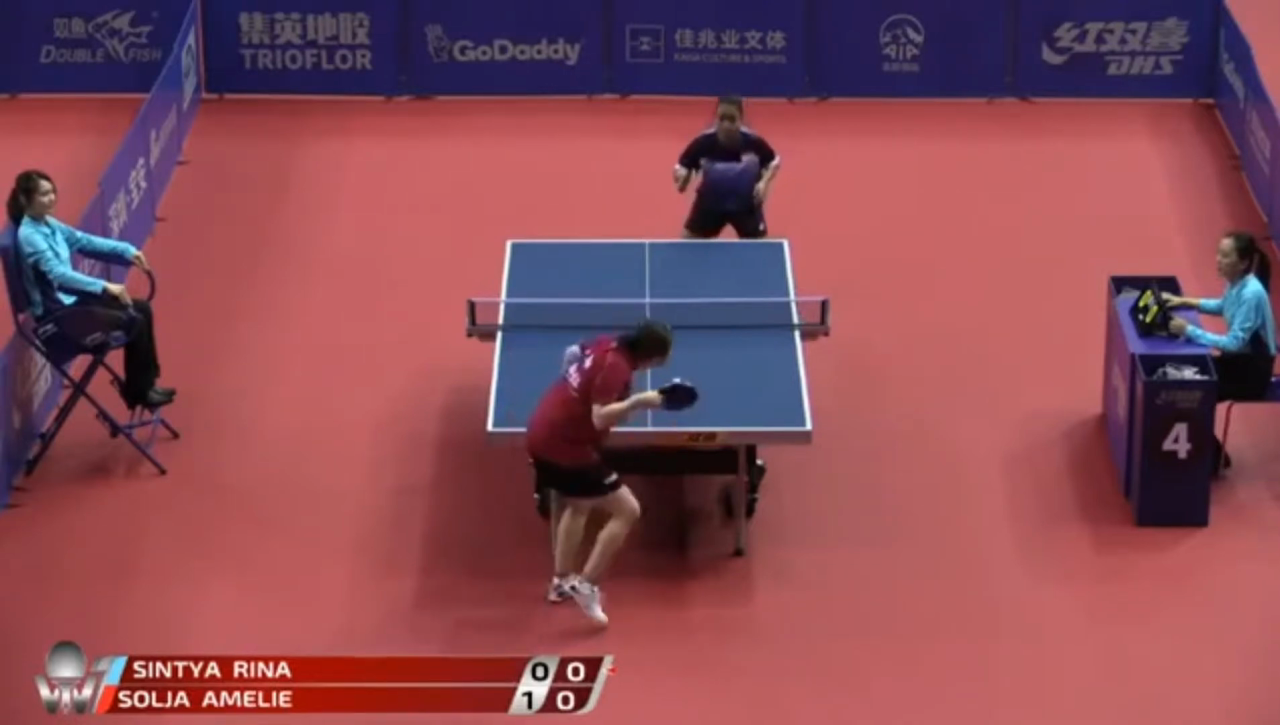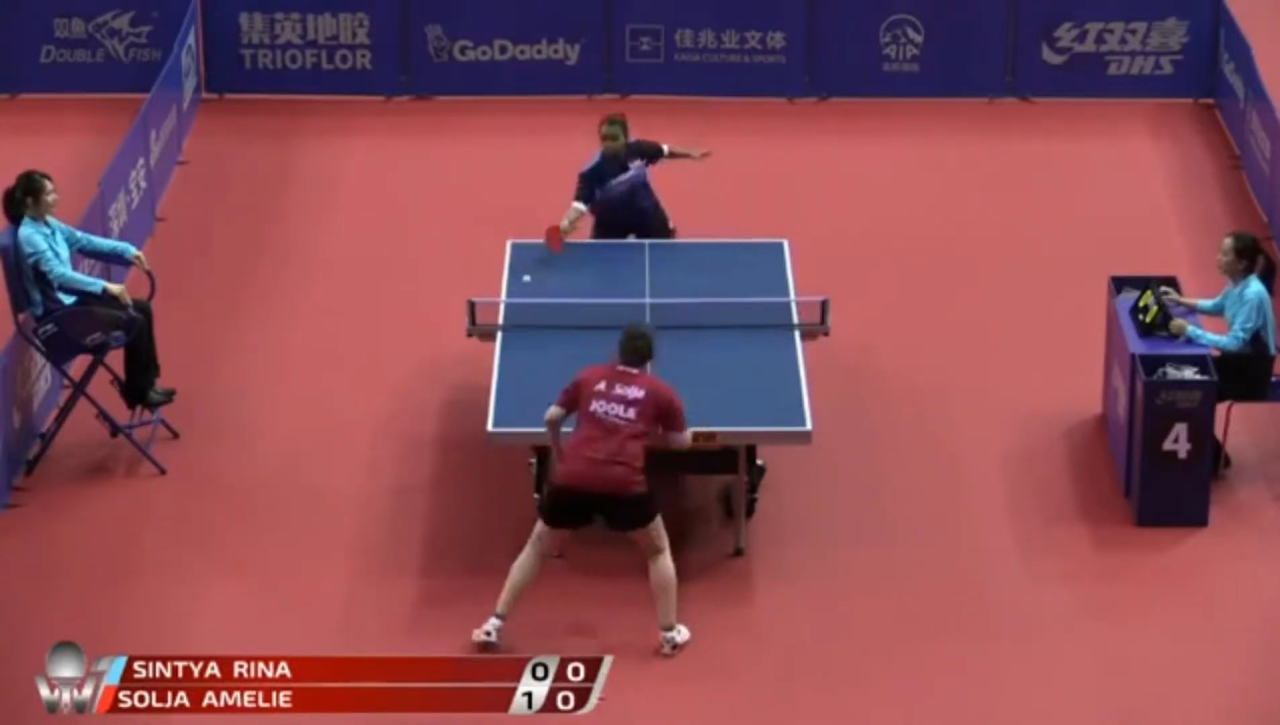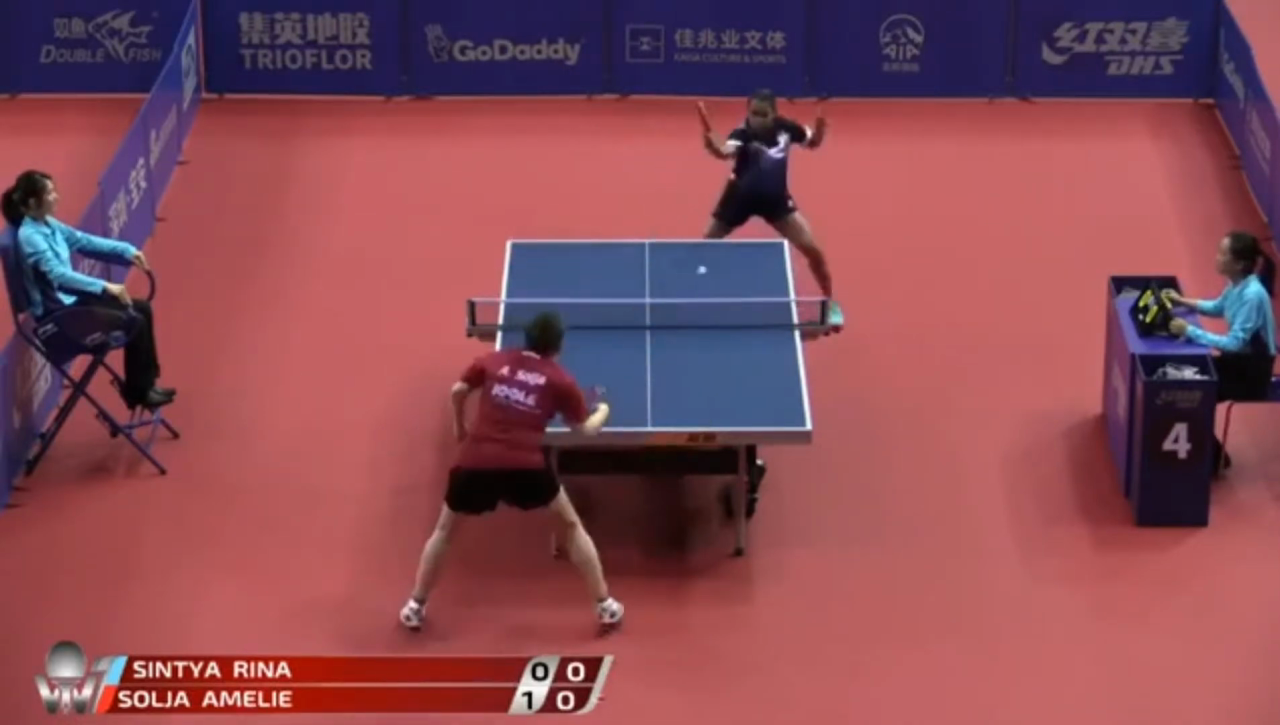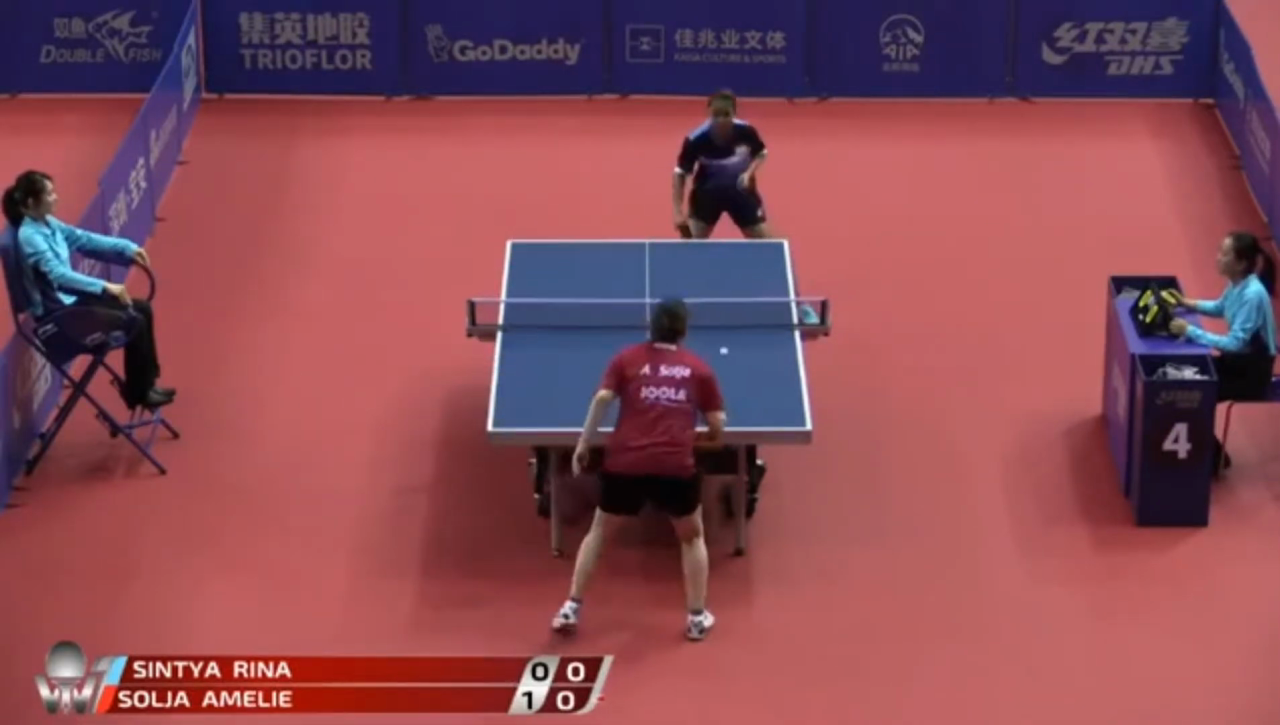
dt=1s
person 1, frame 1
left shoulder: (606, 345)
right shoulder: (617, 368)
left elbow: (573, 353)
right elbow: (601, 417)
right wrist: (639, 401)
left hip: (542, 437)
right hip: (566, 447)
left knee: (577, 505)
right knee: (628, 511)
left ankle: (561, 580)
right ankle: (585, 583)
person 1, frame 2
left shoulder: (589, 377)
right shoulder: (660, 392)
left elbow: (552, 417)
right elbow: (682, 441)
left wrist: (558, 453)
right wrist: (655, 431)
left hip: (573, 480)
right hip: (623, 485)
left knee: (535, 549)
right knee: (657, 551)
left ankle: (494, 625)
right ankle: (670, 632)
person 1, frame 3
left shoulder: (494, 360)
right shoulder: (560, 380)
left elbow: (458, 391)
right elbow: (585, 430)
left wrist: (461, 426)
right wrist: (601, 411)
left hip: (473, 463)
right hip: (524, 467)
left knee: (444, 531)
right knee: (572, 528)
left ankle: (416, 607)
right ankle: (605, 605)
person 1, frame 4
left shoulder: (627, 359)
right shoulder: (700, 370)
left elbow: (602, 399)
right elbow: (717, 426)
left wrist: (582, 443)
right wrist: (708, 434)
left hip: (623, 465)
right hip: (675, 467)
left knee: (599, 532)
right knee: (692, 538)
left ankle: (571, 607)
right ankle: (696, 618)
person 2, frame 1
left shoulder: (48, 223)
right shoulder: (28, 236)
left elbow: (84, 240)
right elbow: (58, 274)
left wrist: (126, 250)
right wrist: (104, 286)
left hip: (71, 296)
right hip: (56, 310)
left knee: (142, 309)
right knee: (134, 323)
left ankle: (145, 383)
right ankle: (138, 392)
person 2, frame 2
left shoulder: (48, 223)
right shoulder: (29, 236)
left elbow: (84, 240)
right elbow: (59, 274)
left wrist: (126, 250)
right wrist: (105, 286)
left hip: (72, 296)
right hip: (57, 310)
left knee: (142, 309)
right knee: (134, 323)
left ankle: (145, 382)
right ankle: (138, 392)
person 2, frame 3
left shoulder: (48, 223)
right shoulder: (30, 236)
left elbow: (84, 240)
right elbow: (59, 274)
left wrist: (126, 250)
right wrist: (105, 287)
left hip: (72, 296)
right hip: (57, 310)
left knee: (142, 309)
right knee: (134, 323)
left ankle: (146, 382)
right ankle: (138, 392)
person 2, frame 4
left shoulder: (48, 222)
right shoulder: (29, 236)
left elbow: (84, 237)
right elbow: (59, 274)
left wrist: (128, 246)
right wrist: (105, 287)
left hip: (71, 296)
right hip: (57, 310)
left knee: (142, 309)
right knee: (134, 323)
left ankle: (146, 382)
right ankle: (138, 392)
person 3, frame 1
left shoulder: (1251, 293)
right shoulder: (1237, 284)
left elbow: (1234, 343)
right elbow: (1222, 306)
left wrist: (1189, 330)
right wrist: (1184, 301)
left hip: (1254, 369)
right hip: (1240, 358)
left ankle: (1214, 456)
person 3, frame 2
left shoulder: (1253, 294)
right shoulder: (1237, 284)
left elbow: (1234, 343)
right elbow: (1216, 306)
left wrist: (1189, 331)
right wrist: (1181, 301)
left hip: (1254, 370)
right hip: (1240, 358)
left ankle: (1214, 456)
person 3, frame 3
left shoulder: (1252, 295)
right shoulder: (1237, 284)
left elbow: (1234, 343)
right elbow: (1217, 307)
left wrist: (1189, 331)
right wrist: (1183, 301)
left hip: (1254, 370)
right hip: (1239, 358)
left ankle: (1214, 456)
person 3, frame 4
left shoulder: (1252, 294)
right shoulder: (1237, 284)
left elbow: (1234, 343)
right elbow: (1218, 308)
left wrist: (1189, 330)
right wrist: (1184, 302)
left hip: (1254, 370)
right hip: (1239, 358)
left ankle: (1214, 456)
person 4, frame 1
left shoulder: (754, 142)
right shoulder: (702, 143)
left elbow: (773, 162)
right elbow: (681, 168)
left wrist: (764, 182)
right wrist: (681, 176)
left hip: (746, 206)
right hip: (710, 205)
person 4, frame 2
left shoulder: (639, 149)
right shoulder: (592, 173)
left elbow: (665, 151)
right elbow: (579, 206)
left wrist: (691, 154)
right wrist: (565, 224)
left hip: (647, 215)
right hip: (611, 224)
person 4, frame 3
left shoulder: (785, 126)
right shoulder: (742, 134)
left elbow: (813, 141)
right elbow: (724, 152)
left wrist: (819, 131)
right wrist: (709, 139)
left hip: (775, 197)
right hip: (740, 197)
left knee: (811, 249)
left ankle: (829, 304)
person 4, frame 4
left shoulder: (745, 131)
right shoulder: (695, 140)
left elbow: (761, 153)
right elbow: (680, 173)
left wrist: (749, 173)
right wrist: (677, 210)
left hip: (741, 193)
right hip: (709, 195)
left ankle: (799, 304)
